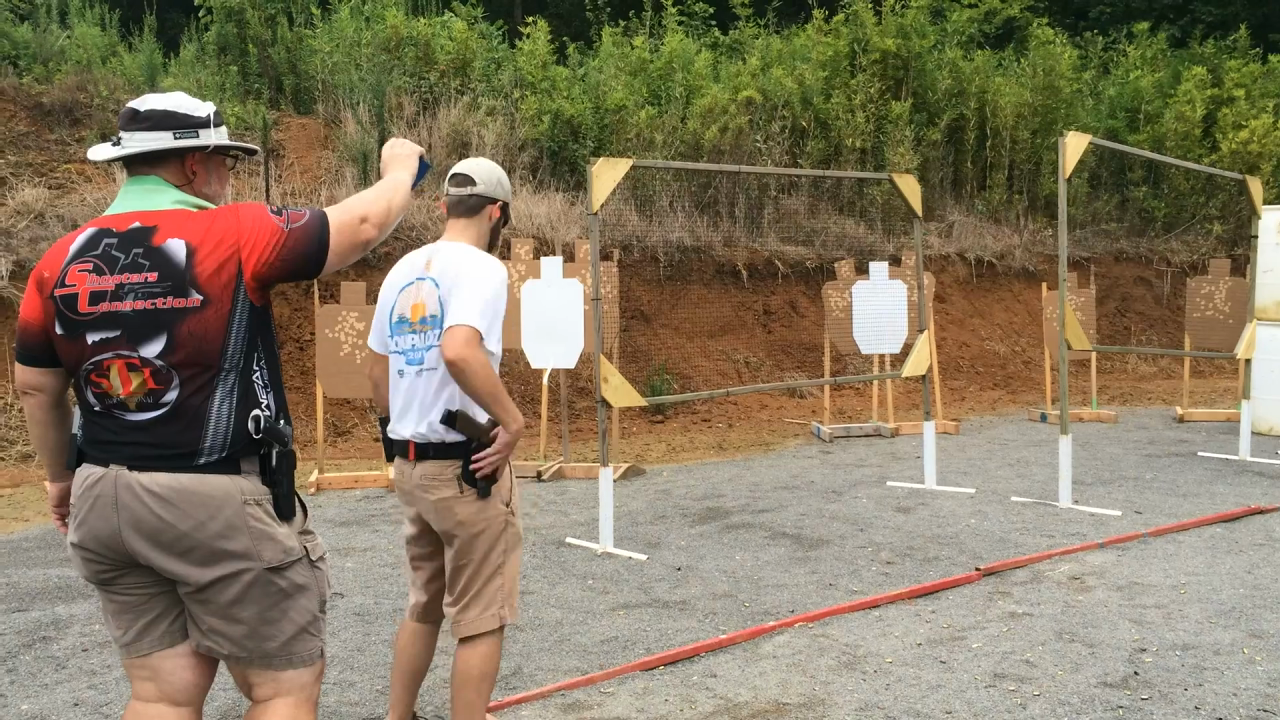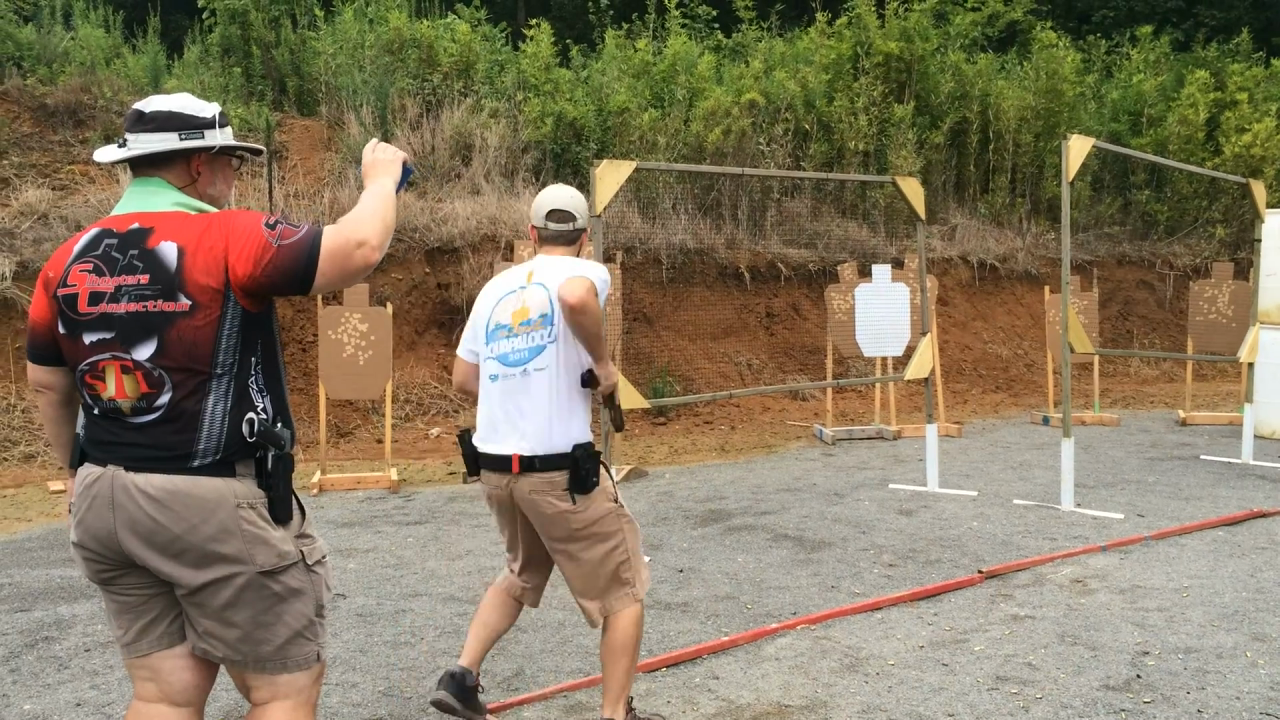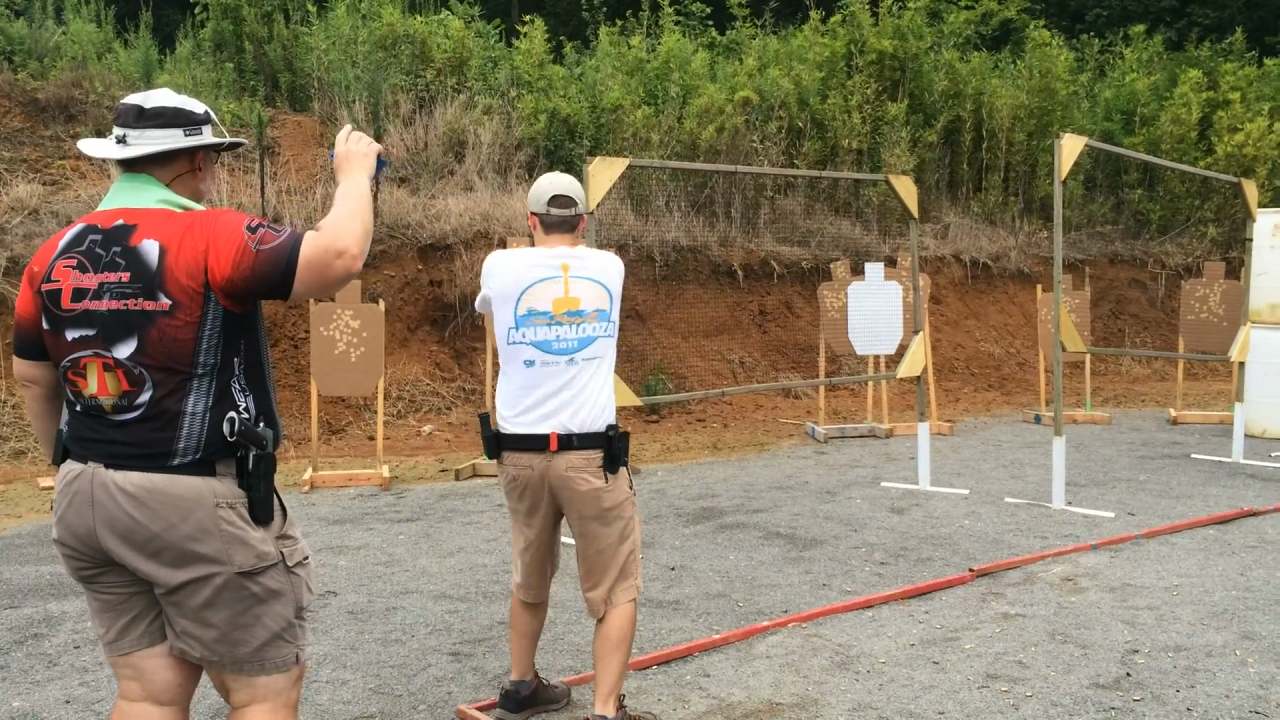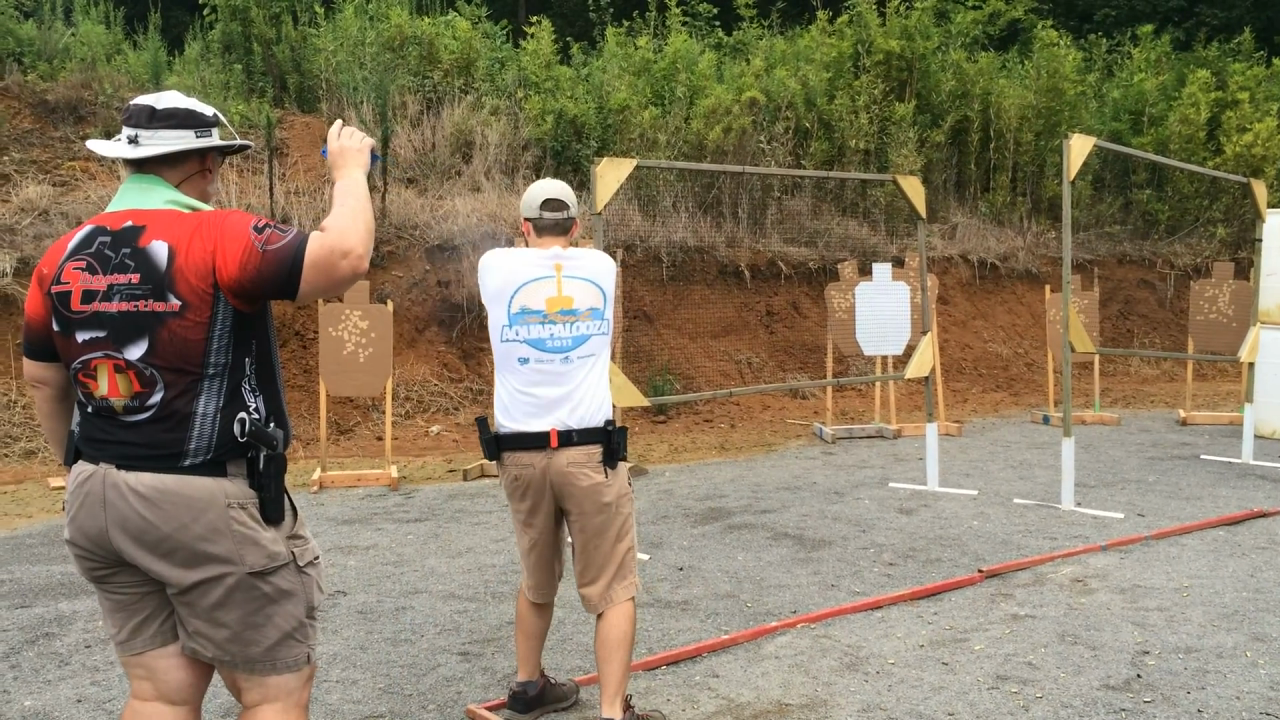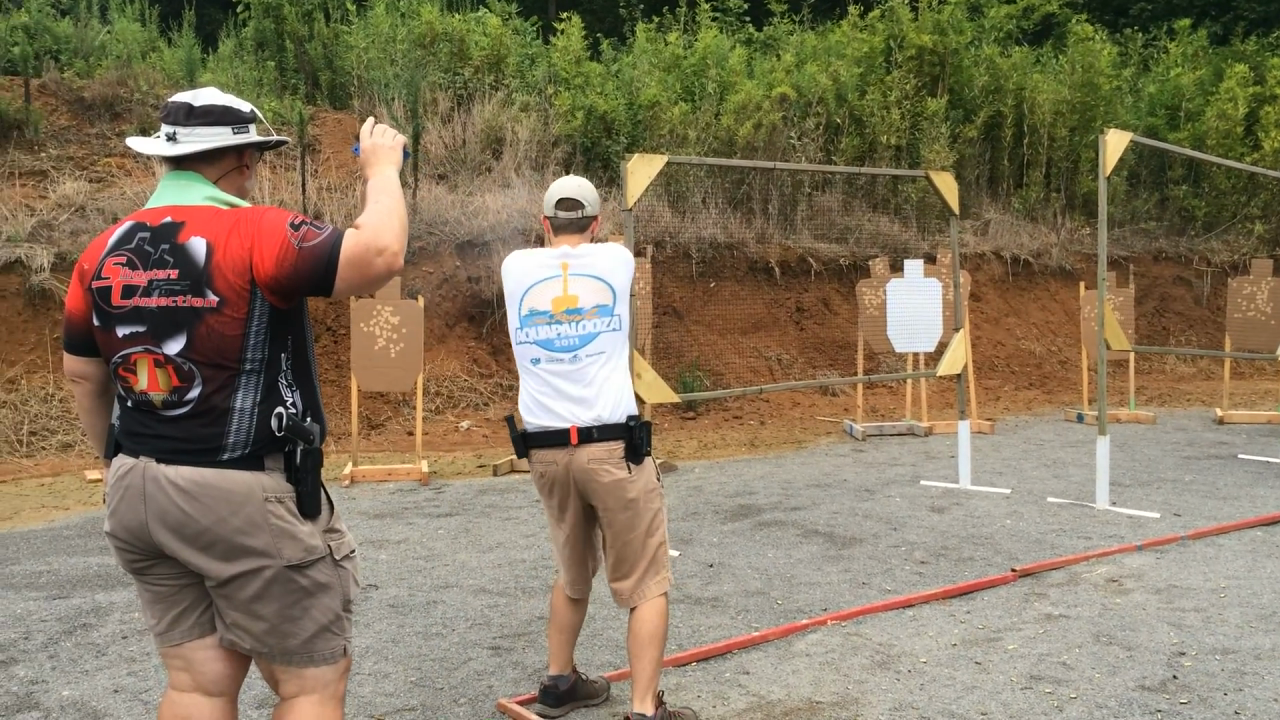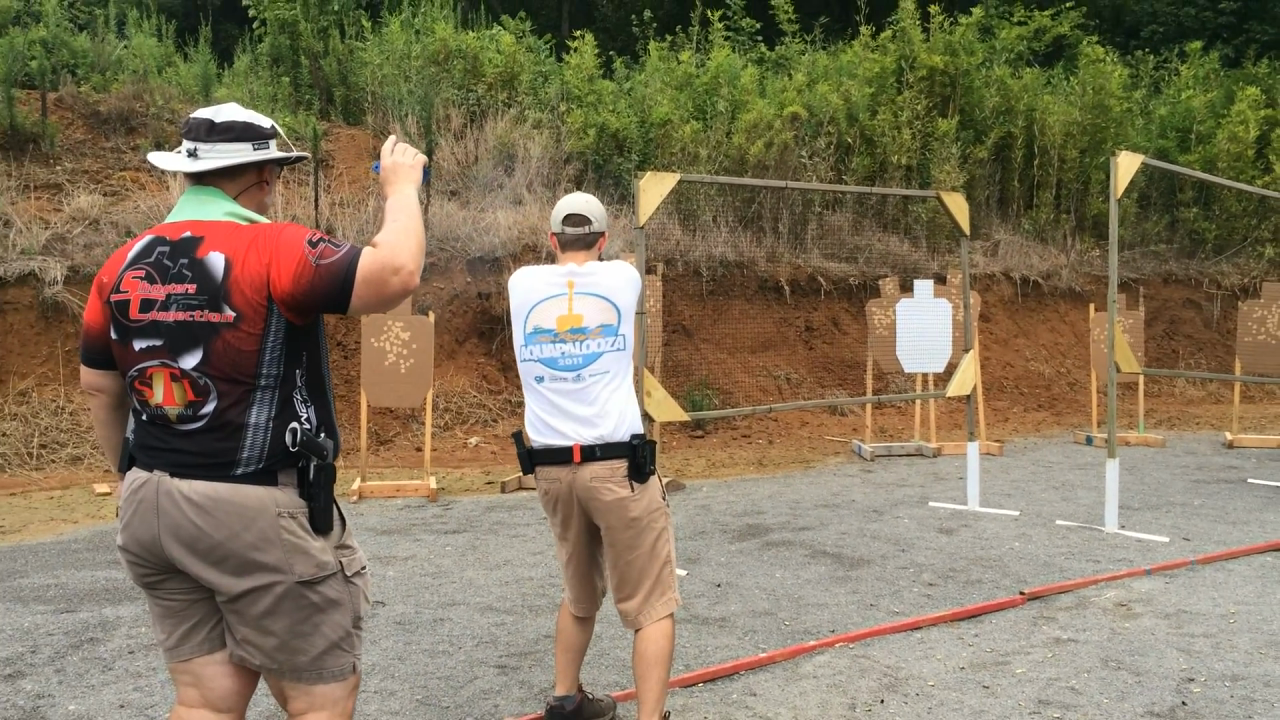
dt=0.5s
person 1, frame 1
left shoulder: (61, 260)
right shoulder: (234, 236)
left elbow: (35, 387)
right elbow: (363, 222)
left wrist: (63, 477)
right wrist: (398, 171)
left hip: (105, 500)
right hip: (217, 501)
person 1, frame 2
left shoulder: (68, 259)
right shoulder: (229, 240)
left elbow: (47, 384)
right elbow: (359, 248)
left wrist: (78, 471)
right wrist: (382, 179)
left hip: (108, 501)
right hip: (217, 502)
person 1, frame 3
left shoulder: (54, 254)
right shoulder: (211, 238)
left elbow: (33, 380)
right elbow: (340, 256)
right wrist: (354, 174)
left hip: (86, 500)
right hip: (196, 501)
person 1, frame 4
left shoulder: (62, 256)
right shoulder: (220, 239)
left elbow: (42, 381)
right elbow: (346, 256)
right wrist: (350, 171)
left hip: (98, 501)
right hip: (208, 501)
person 1, frame 5
left shoulder: (103, 251)
right shoulder: (257, 234)
left elbow: (83, 375)
right elbow: (380, 254)
right wrist: (382, 169)
left hip: (138, 494)
right hip: (245, 495)
person 1, frame 6
left shoulder: (123, 263)
right shoulder: (275, 250)
left elbow: (98, 388)
right elbow: (396, 274)
left wrist: (136, 478)
right wrist: (401, 187)
left hip: (152, 508)
right hip: (259, 510)
person 2, frame 1
left shoulder: (404, 268)
right shoulder: (482, 268)
left elbow: (380, 369)
right elbow: (460, 352)
right wrist: (511, 417)
left hip: (409, 461)
right hip: (462, 464)
left knee: (427, 605)
right knee: (483, 619)
person 2, frame 2
left shoulder: (496, 286)
right shoulder: (588, 272)
left elbow: (463, 378)
right elbow: (576, 298)
right wrist: (603, 363)
left hip: (495, 470)
right hip: (560, 473)
left knee: (521, 578)
right knee: (624, 592)
left ankle: (462, 677)
person 2, frame 3
left shoulder: (500, 266)
right shoulder: (610, 268)
left hip: (520, 454)
right hip: (590, 454)
left knee: (531, 578)
right knee: (615, 588)
person 2, frame 4
left shoulder: (496, 266)
right shoulder: (602, 266)
left hip: (521, 454)
right hip: (589, 452)
left knee: (537, 578)
right knee: (613, 588)
person 2, frame 5
left shoulder: (515, 267)
right shoulder: (617, 259)
left hip: (548, 450)
right hip: (612, 446)
left knee: (573, 571)
right knee: (647, 581)
person 2, frame 6
left shoulder: (522, 284)
right shoulder: (622, 277)
left hip: (553, 468)
right hip: (617, 465)
left knee: (580, 592)
right knee: (652, 602)
